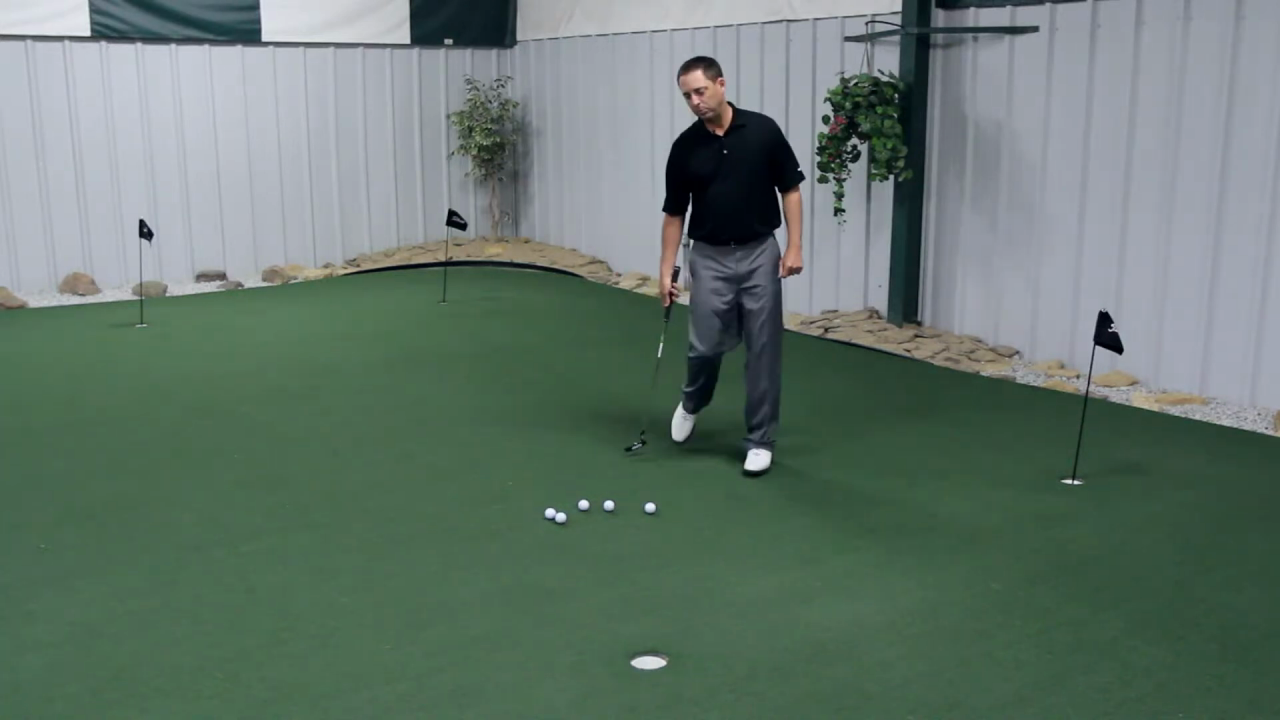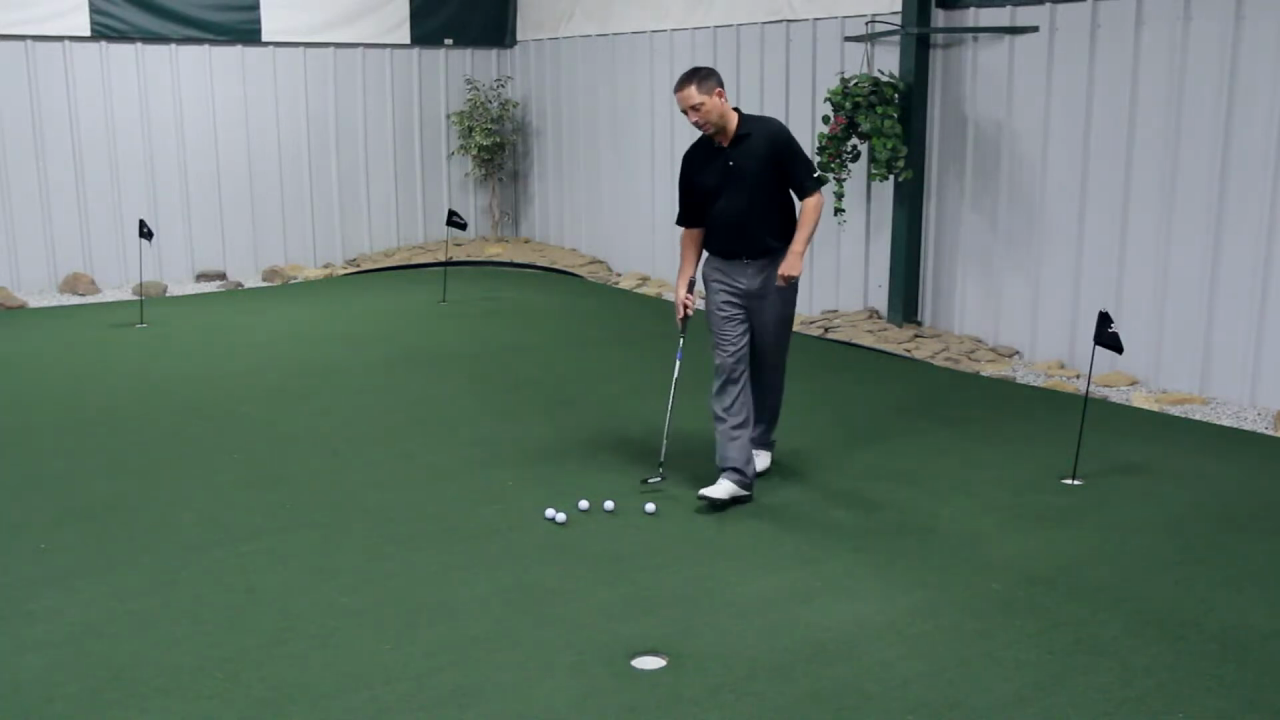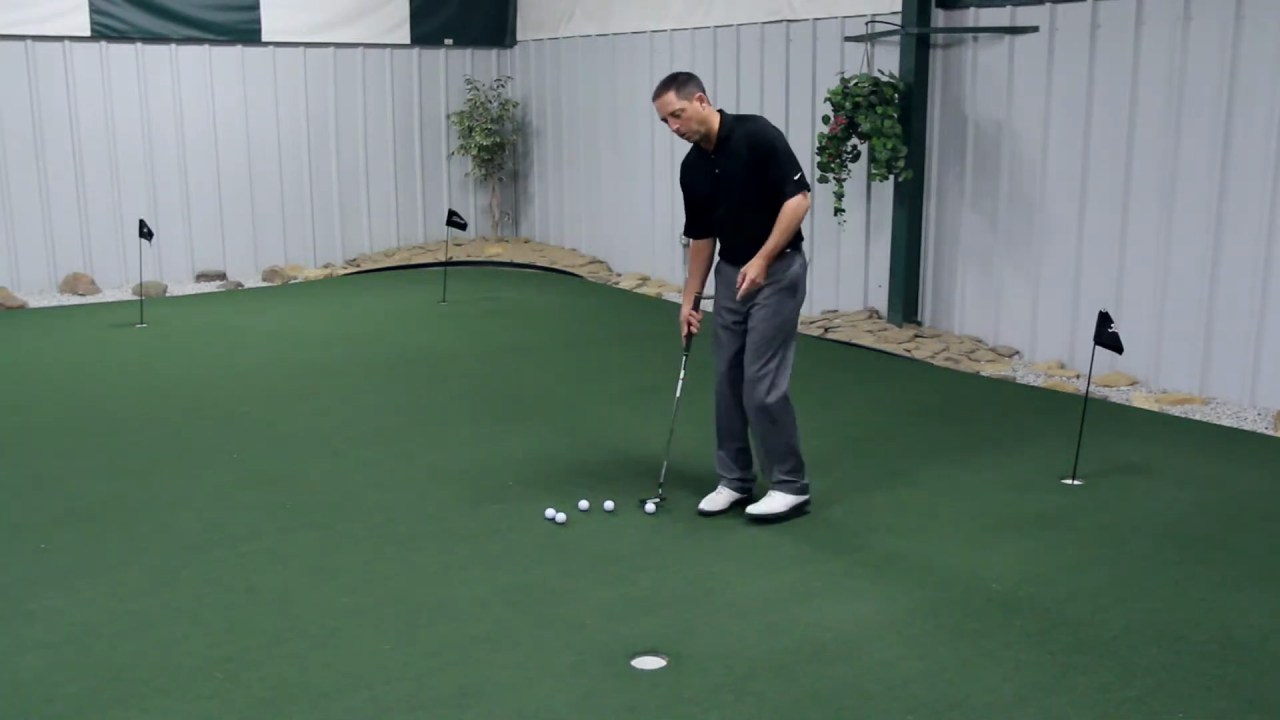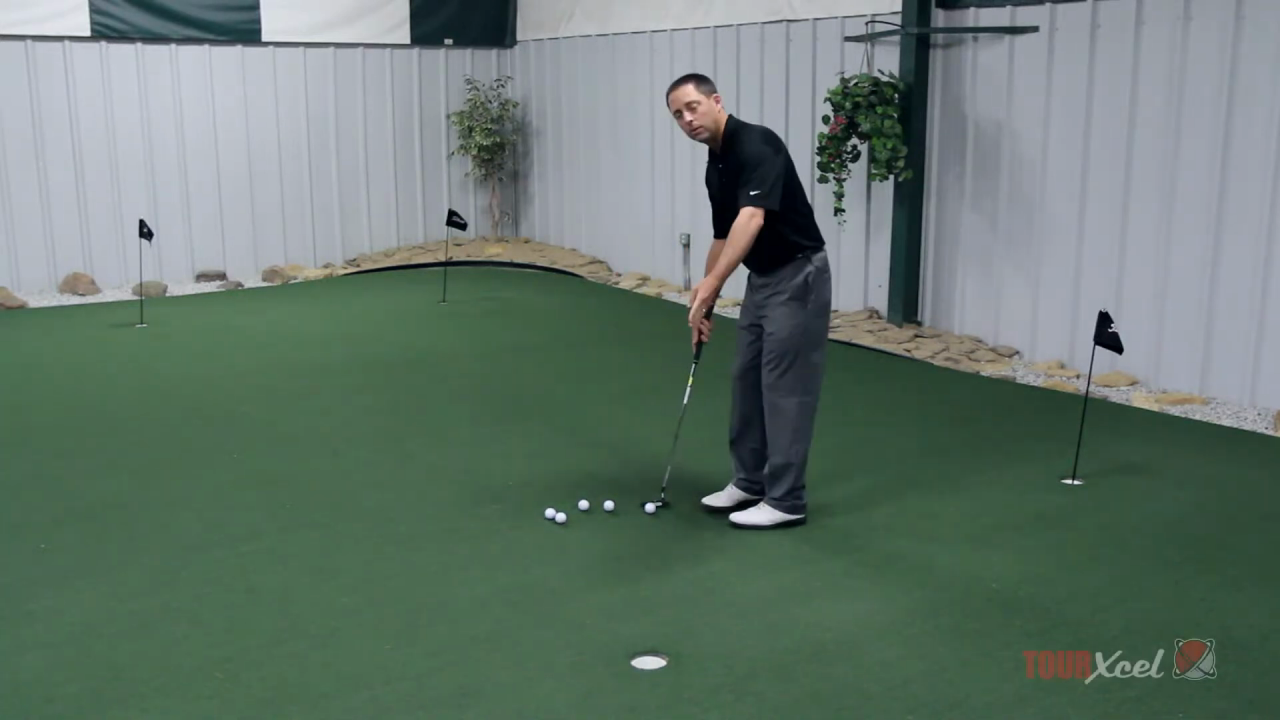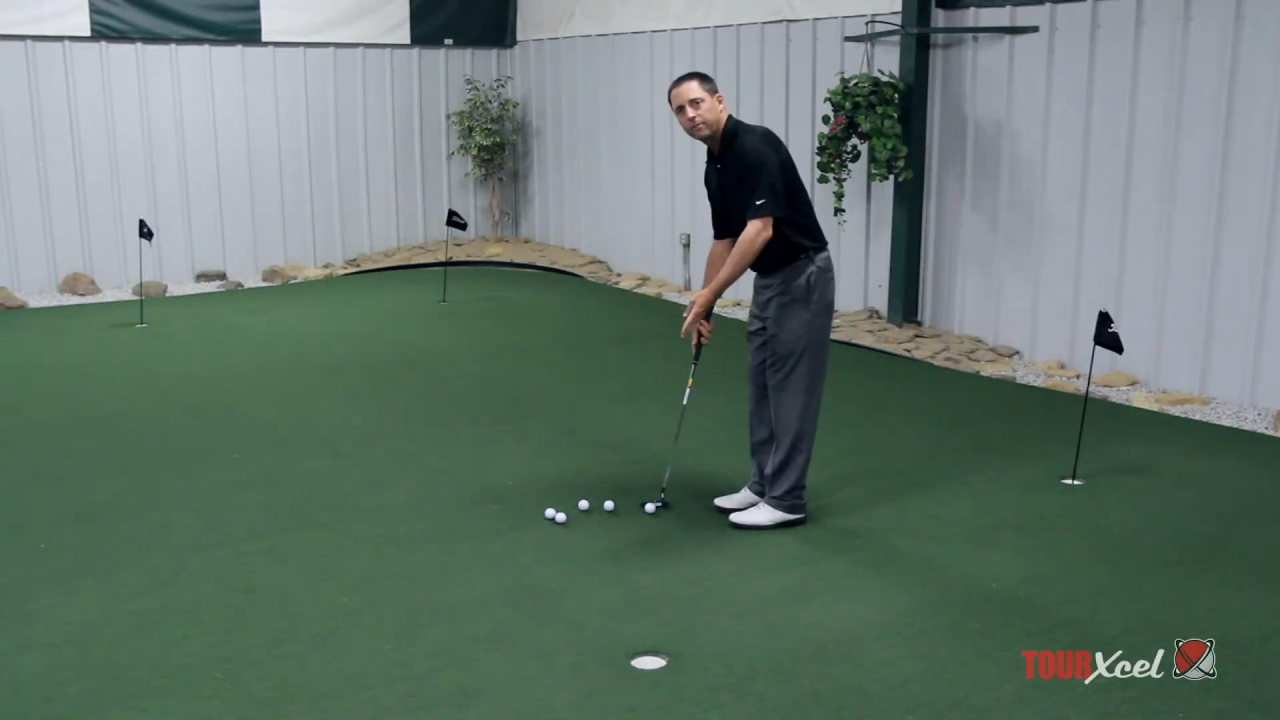
dt=0.4s
person 1, frame 1
left shoulder: (763, 130)
right shoulder: (684, 147)
left elbow: (790, 190)
right elbow: (674, 213)
left wrist: (795, 246)
right wrist: (666, 269)
left hip: (759, 255)
right hip: (709, 258)
left knee: (763, 349)
right knee: (707, 346)
left ankle: (760, 439)
right ankle: (692, 400)
person 1, frame 2
left shoulder: (771, 136)
right shoulder: (694, 159)
left elbow: (812, 195)
right elbow: (692, 227)
left wrist: (796, 253)
right wrist: (682, 283)
left hip: (772, 268)
right hip: (723, 272)
left knee: (768, 365)
right knee: (728, 366)
left ankle: (761, 439)
right ankle: (735, 474)
person 1, frame 3
left shoulder: (757, 135)
right shoulder: (692, 167)
left elbow: (798, 198)
right elbow: (701, 237)
left wrist: (763, 259)
right wrist: (689, 299)
left hip: (777, 272)
right hip: (730, 275)
left knee: (761, 378)
right knee: (727, 377)
left ankle: (790, 484)
right ankle: (735, 479)
person 1, frame 4
left shoulder: (756, 144)
right shoulder: (715, 166)
left elbow: (752, 219)
right elbow: (723, 237)
left wrist: (711, 282)
right wrist: (703, 306)
left hip: (797, 277)
right hip: (761, 280)
left knee: (785, 389)
right knee: (747, 381)
left ankle: (786, 500)
right ankle: (749, 481)
person 1, frame 5
left shoulder: (756, 146)
right shoulder: (714, 166)
left elbow: (761, 230)
right elbow: (724, 240)
left wrist: (711, 292)
right wrist: (703, 304)
left hip: (801, 277)
right hip: (769, 281)
left knee: (791, 388)
right knee: (762, 385)
left ankle: (787, 499)
right ankle: (764, 484)
